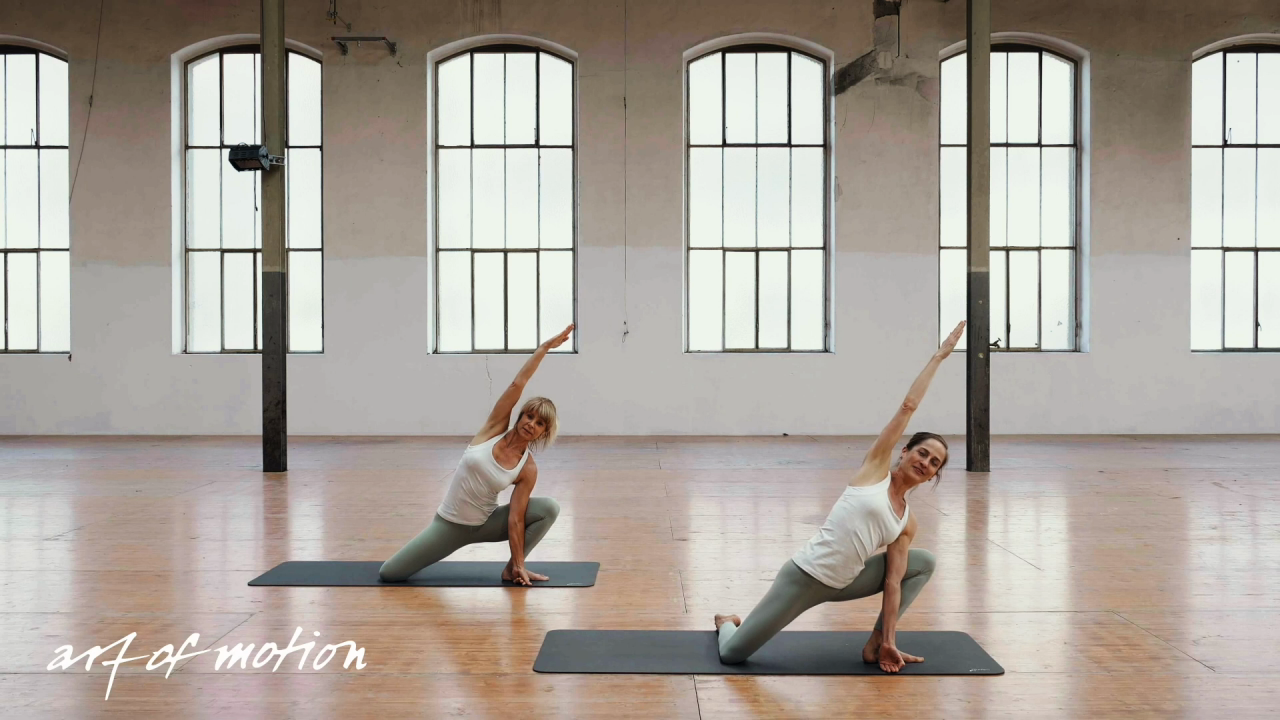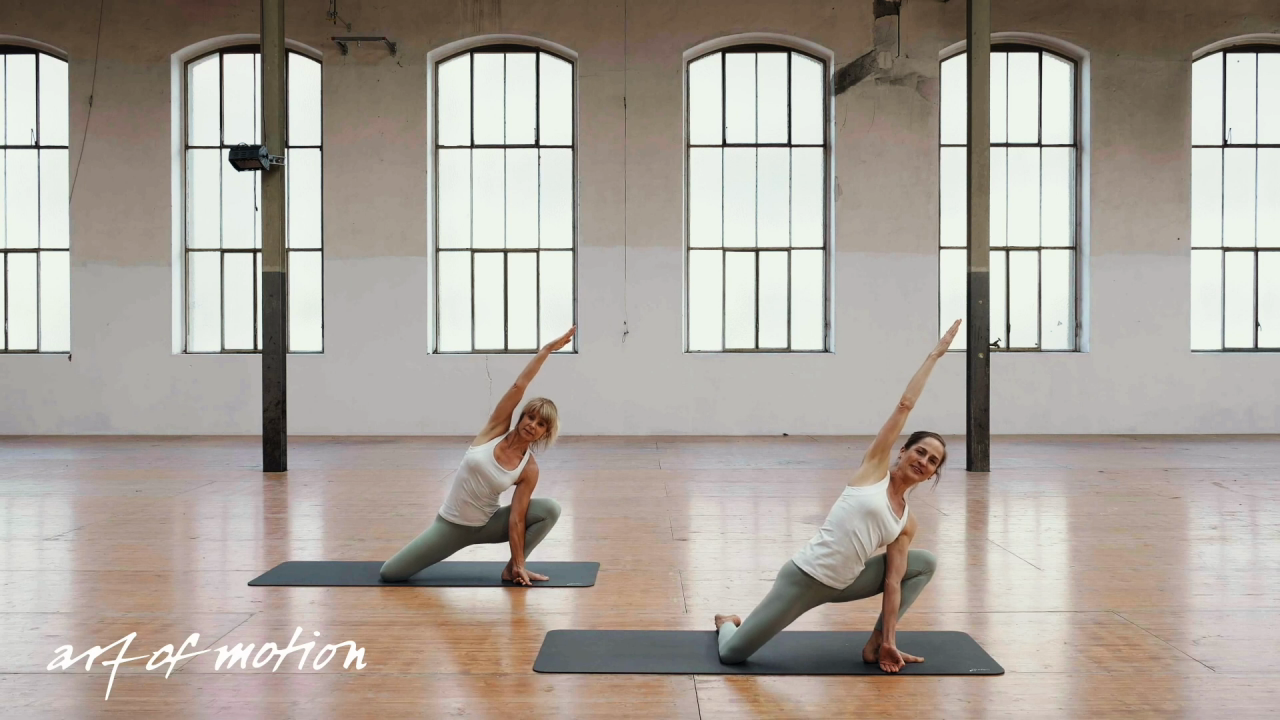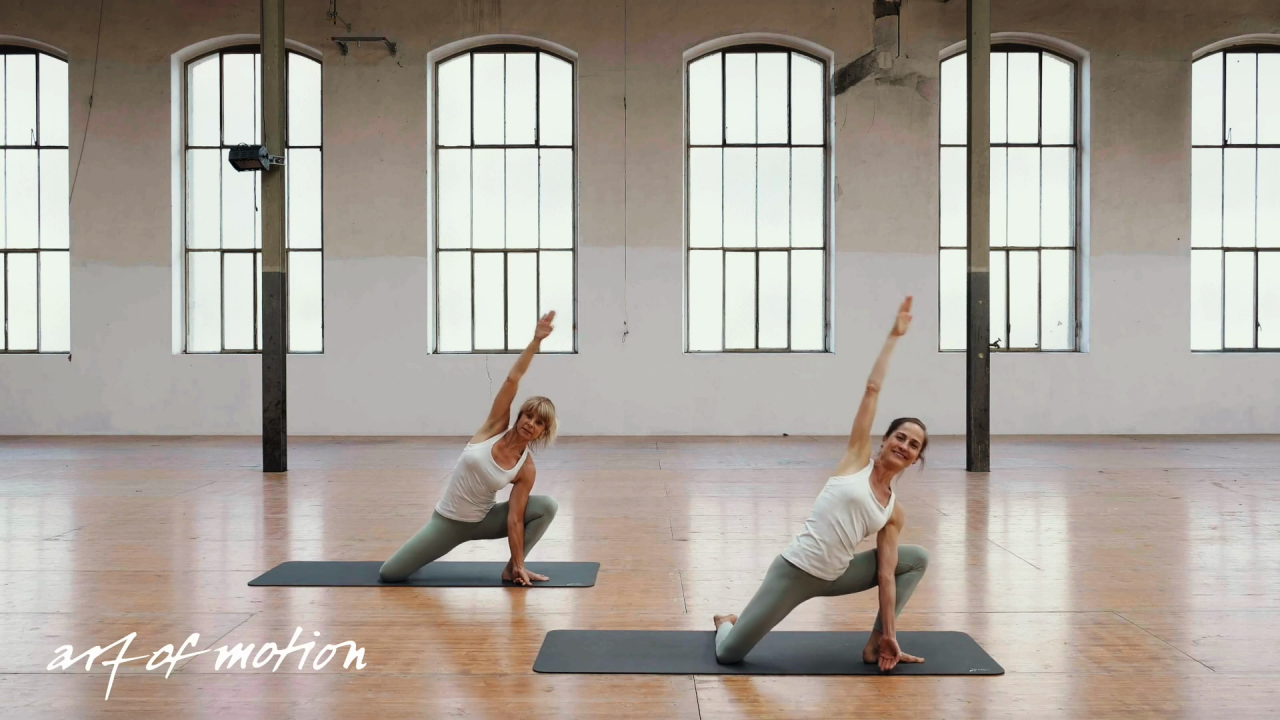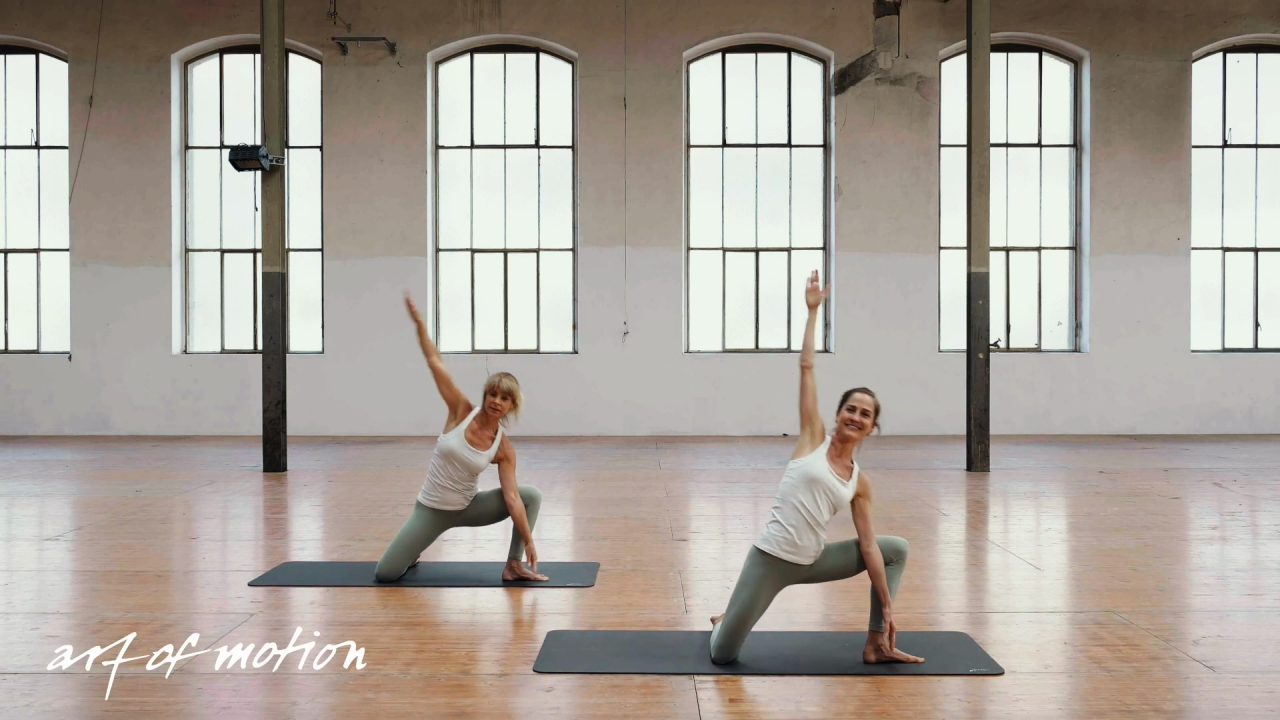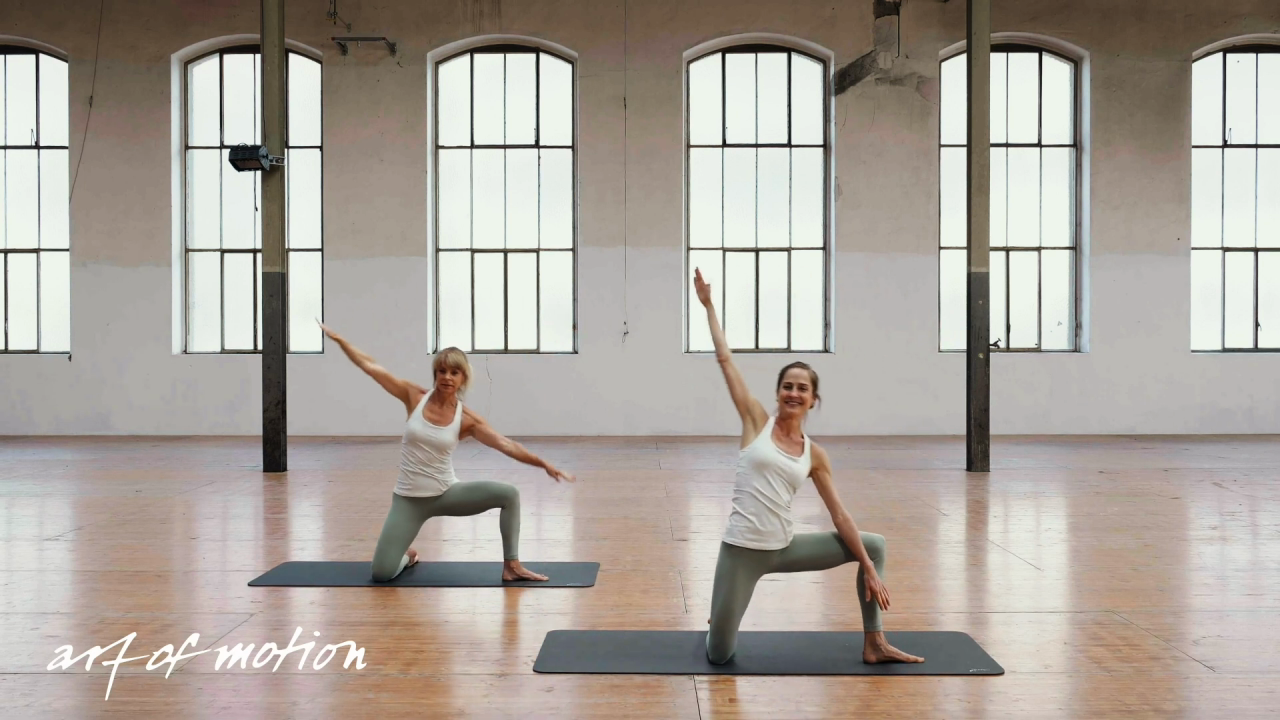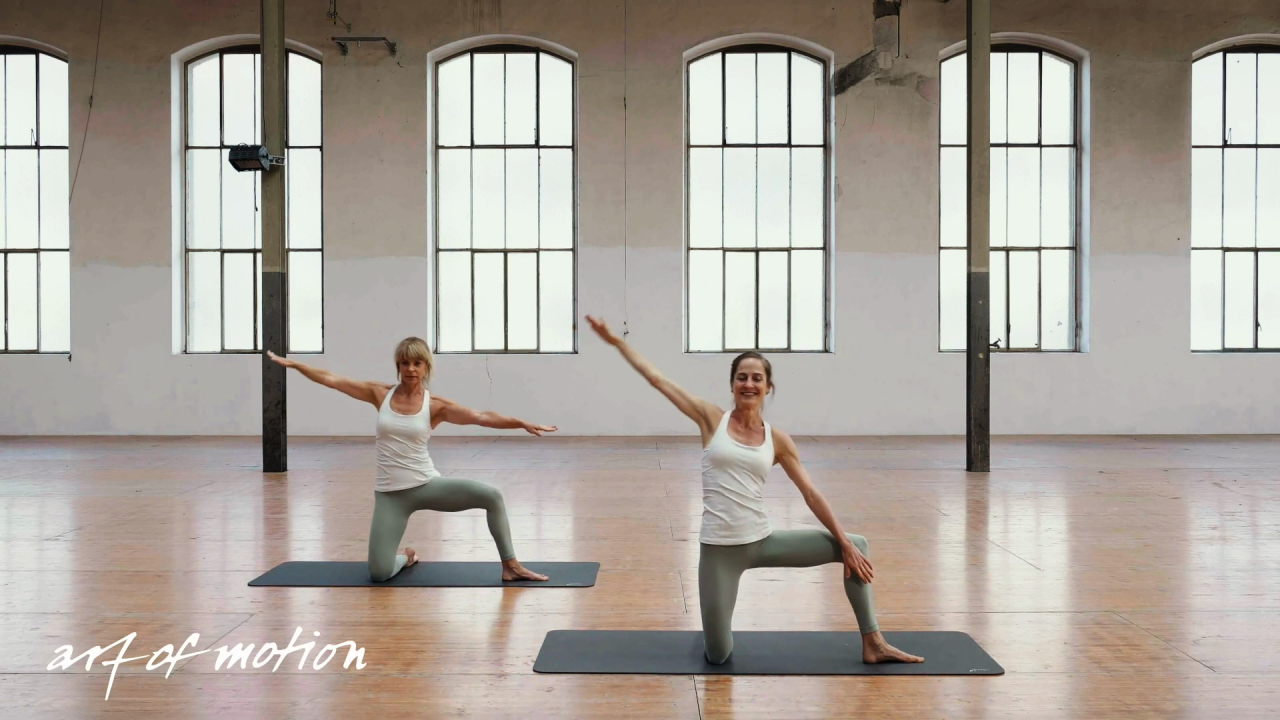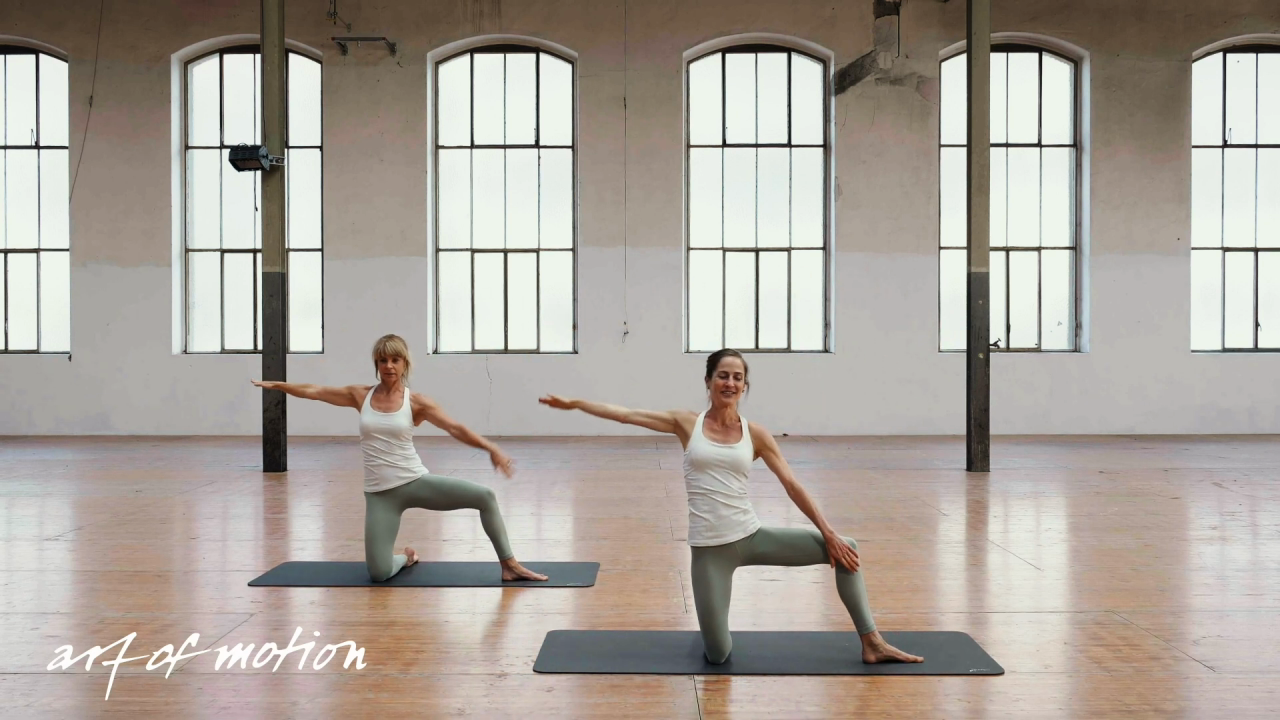
dt=0.4s
person 1, frame 1
left shoulder: (907, 523)
right shoulder: (876, 469)
left elbow: (893, 581)
right elbow: (908, 406)
left wrist: (889, 639)
right wrist: (939, 356)
left hip: (840, 585)
right hip: (804, 575)
left knee: (924, 562)
right knee: (732, 655)
left ankle: (875, 644)
right ankle: (727, 623)
person 1, frame 2
left shoulder: (907, 524)
right shoulder: (875, 469)
left elbow: (893, 582)
right elbow: (904, 405)
left wrist: (890, 639)
right wrist: (934, 354)
left hip: (841, 586)
right hip: (804, 577)
left knee: (925, 563)
right knee: (732, 655)
left ankle: (876, 645)
right ankle: (728, 623)
person 1, frame 3
left shoulder: (895, 512)
right shoulder: (858, 459)
left elbow: (886, 573)
right elbow: (872, 389)
left wrist: (889, 632)
right wrist: (894, 336)
left hip: (832, 578)
right hip: (794, 571)
left knee: (917, 559)
right knee: (729, 655)
left ankle: (876, 644)
right ankle: (726, 623)
person 1, frame 4
left shoulder: (860, 483)
right shoulder: (814, 439)
left elbow: (869, 548)
right elbow: (807, 367)
left wrist: (886, 606)
right wrist: (813, 311)
left hip: (811, 563)
right hip: (770, 559)
left knee: (897, 550)
right knee: (723, 656)
left ankle: (876, 643)
right ankle: (721, 623)
person 1, frame 5
left shoulder: (814, 455)
right shoulder: (757, 422)
left elbow: (840, 516)
right elbow: (726, 360)
left wrist: (869, 570)
right wrist: (709, 306)
left hip: (783, 549)
right hip: (741, 551)
left knee: (873, 545)
right knee: (719, 656)
left ankle: (874, 644)
right ankle: (718, 625)
person 1, frame 6
left shoulder: (777, 439)
right shoulder: (713, 418)
left elbow: (811, 494)
right elbow: (657, 379)
left wrist: (845, 544)
right wrist: (617, 341)
left hip: (763, 542)
right hip: (719, 549)
left knee: (855, 547)
right knee: (718, 655)
left ankle: (873, 645)
right ankle: (718, 630)
person 1, frame 7
left shoulder: (755, 434)
right shoulder: (687, 423)
left elbow: (792, 485)
right elbow: (624, 413)
left wrist: (829, 534)
right wrist: (575, 403)
left hip: (752, 537)
right hip: (709, 548)
left knee: (843, 549)
right knee: (718, 656)
left ankle: (872, 644)
right ankle: (714, 626)
person 2, frame 1
left shoulder: (528, 469)
right shoulder: (495, 429)
left elbow: (516, 518)
right elbow: (516, 385)
left wrist: (520, 562)
right wrist: (544, 348)
left hip: (485, 524)
right hip: (450, 524)
left knee: (549, 508)
right knee: (389, 574)
left ankle: (512, 568)
right ankle: (422, 553)
person 2, frame 2
left shoulder: (529, 470)
right shoulder: (496, 431)
left elbow: (517, 519)
right elbow: (518, 386)
left wrist: (519, 563)
right wrist: (546, 350)
left hip: (487, 525)
right hip: (451, 525)
left knee: (551, 509)
right knee: (389, 574)
left ankle: (511, 569)
right ankle: (423, 553)
person 2, frame 3
left shoulder: (526, 469)
right shoulder: (495, 428)
left elbow: (514, 519)
right elbow: (512, 380)
left wrist: (519, 563)
right wrist: (536, 340)
left hip: (483, 521)
right hip: (448, 522)
left knee: (547, 506)
right knee: (388, 575)
left ankle: (512, 569)
right ankle: (419, 554)
person 2, frame 4
left shoulder: (503, 448)
right shoulder: (462, 411)
left elbow: (512, 497)
right elbow: (435, 364)
left wrist: (528, 541)
right wrist: (419, 322)
left hip: (467, 508)
right hip: (431, 510)
left knee: (532, 496)
right knee: (384, 574)
left ankle: (513, 566)
right ankle: (410, 554)
person 2, frame 5
left shoulder: (467, 419)
right shoulder: (416, 397)
left elbow: (507, 445)
right elbow: (371, 367)
left wrist: (545, 465)
right wrist: (338, 339)
left hip: (446, 494)
right hip: (408, 500)
left knee: (509, 494)
right knee: (381, 574)
left ankle: (511, 566)
right ankle: (407, 556)
person 2, frame 6
left shoulder: (436, 406)
right shoulder: (381, 393)
left elbow: (482, 417)
right elbow: (330, 378)
left wrist: (522, 423)
right wrist: (292, 363)
left hip: (427, 485)
right hip: (390, 494)
left knee: (491, 496)
right knee: (379, 574)
left ankle: (511, 566)
right ankle: (406, 557)
person 2, frame 7
left shoulder: (416, 402)
right shoulder: (361, 395)
left elbow: (455, 428)
right elbow: (313, 391)
left wrist: (491, 448)
right wrist: (275, 385)
left hip: (416, 482)
right hip: (380, 494)
left knee: (484, 497)
right knee: (379, 574)
left ankle: (509, 565)
right ankle: (406, 557)
